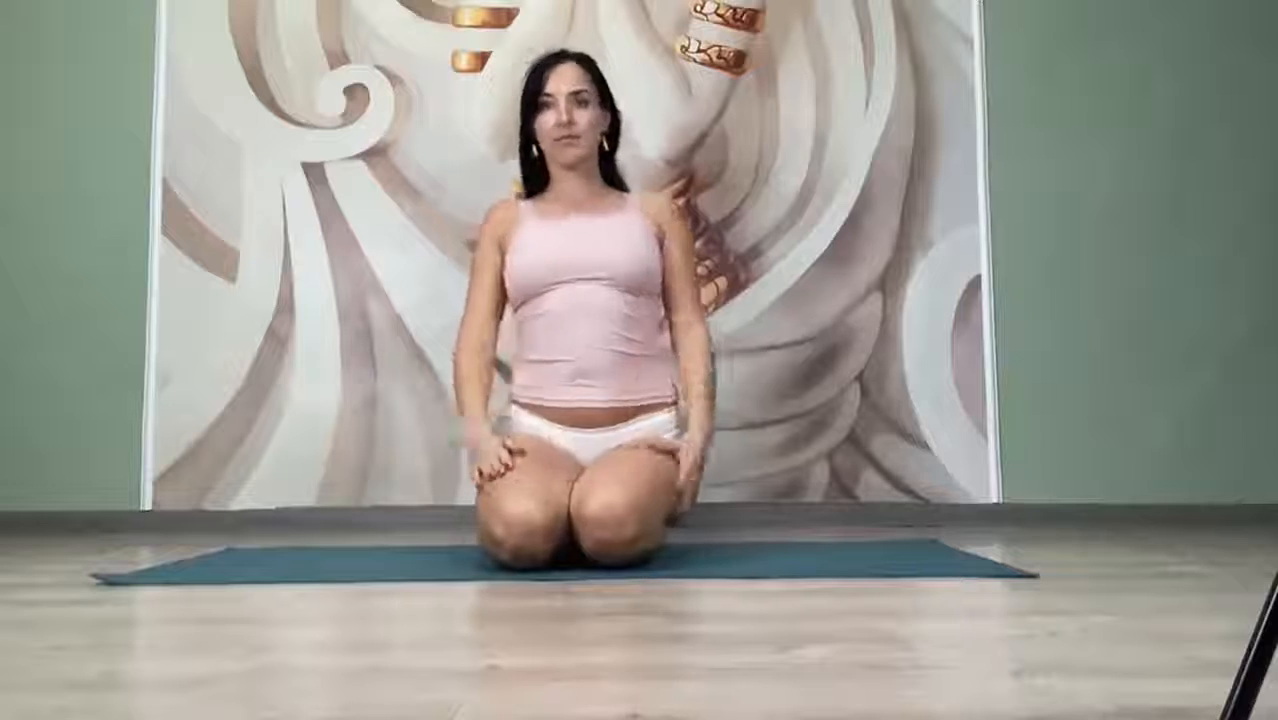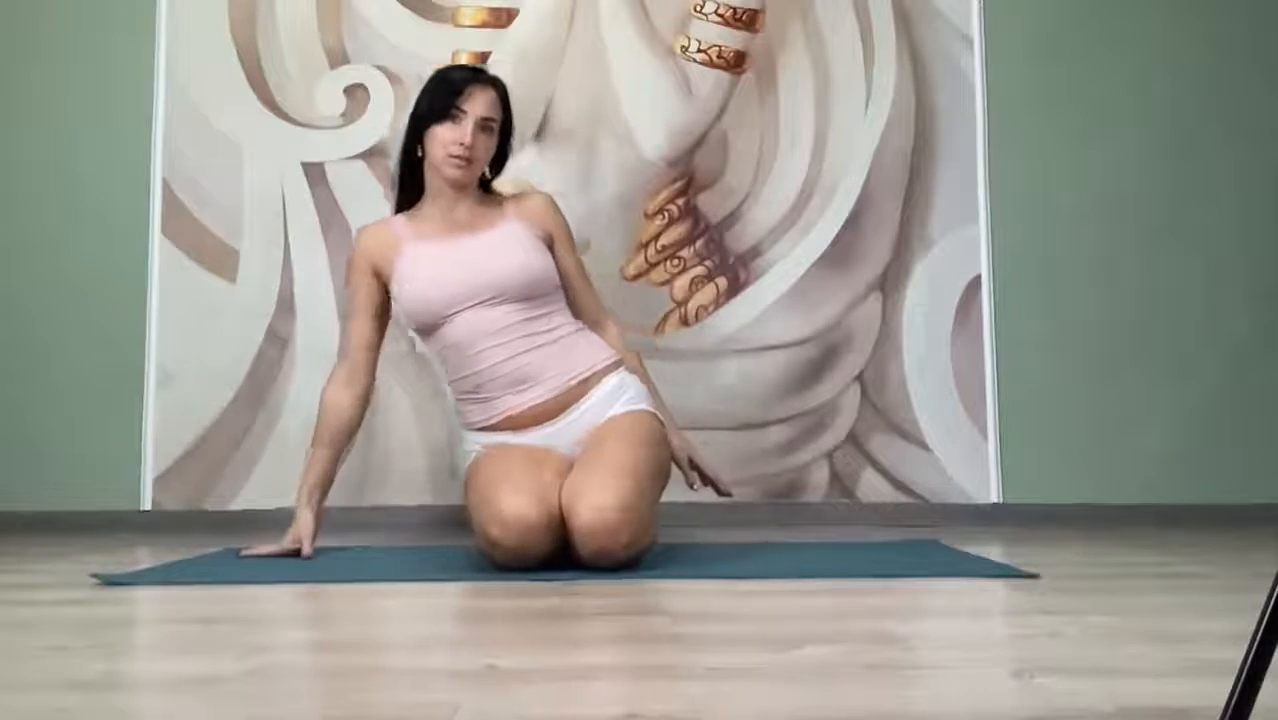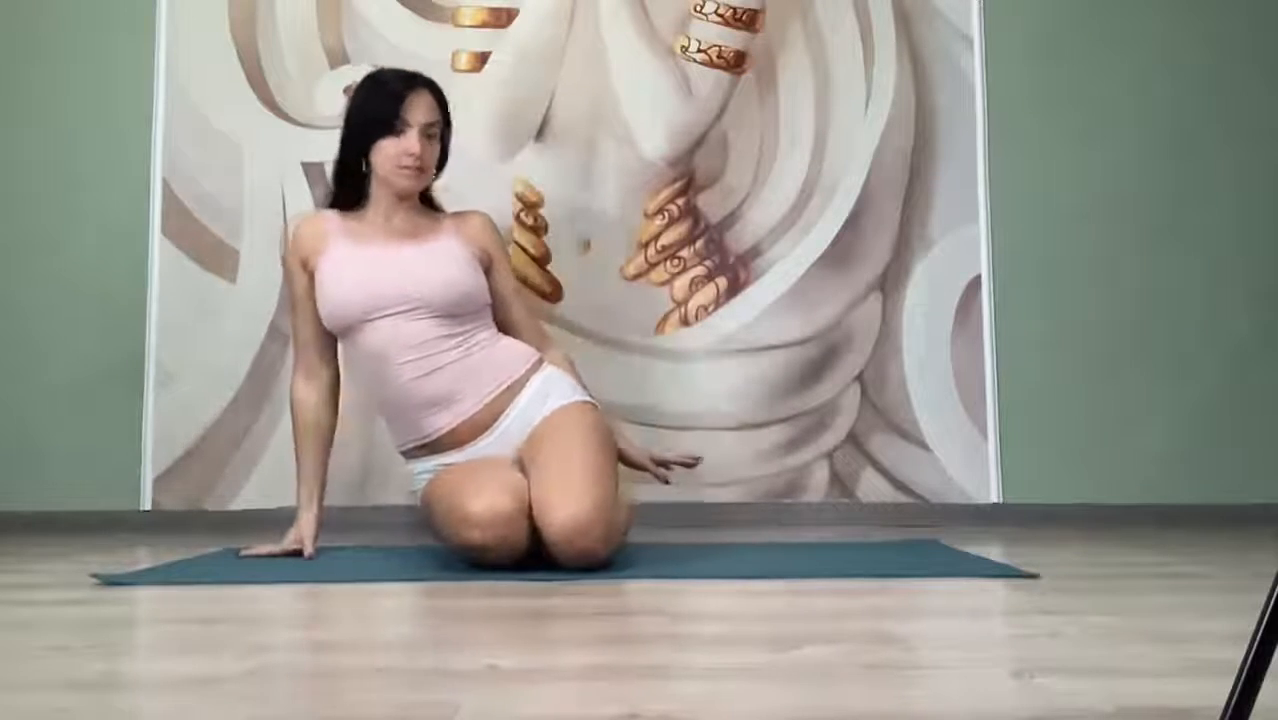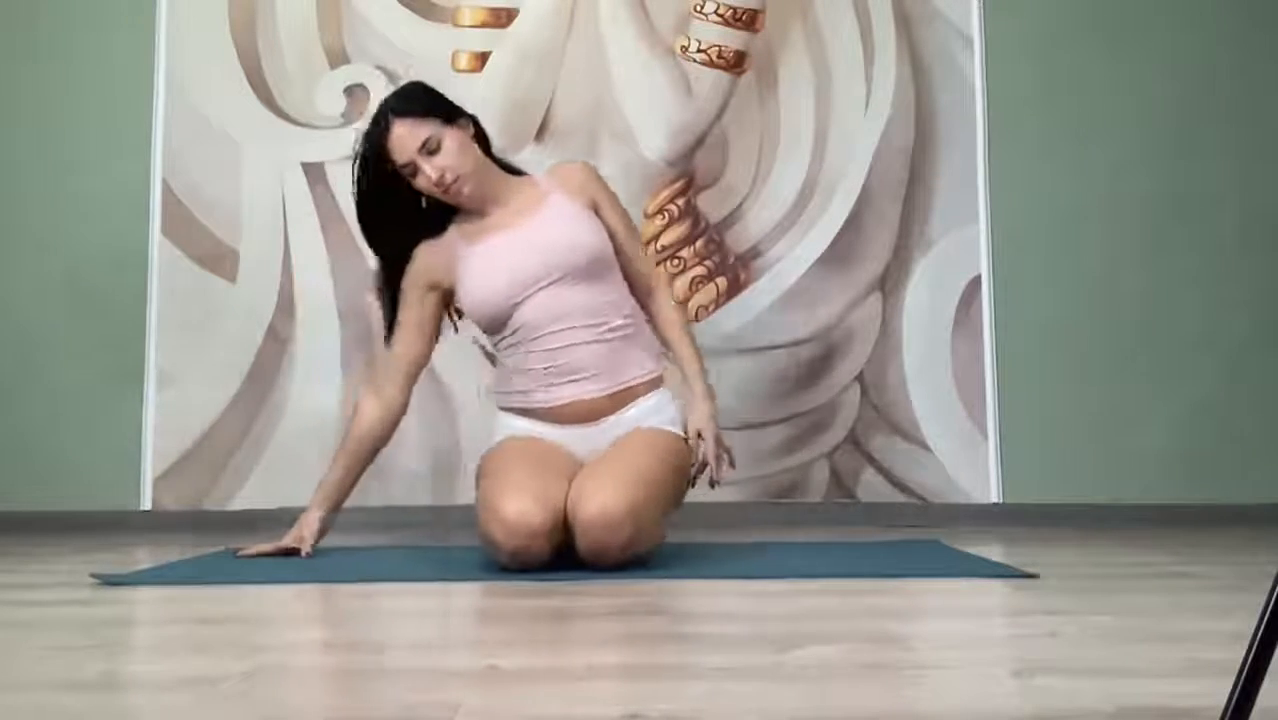
dt=1s
person 1, frame 1
left shoulder: (655, 212)
right shoulder: (506, 220)
left elbow: (689, 327)
right elbow: (475, 336)
left wrist: (698, 426)
right wrist: (478, 430)
left hip: (641, 428)
right hip: (536, 428)
left knee: (610, 525)
right knee: (517, 531)
left ankle: (645, 500)
right ankle: (567, 507)
person 1, frame 2
left shoulder: (534, 212)
right shoulder: (381, 244)
left elbow: (600, 323)
right elbow: (351, 379)
left wrist: (669, 426)
right wrist: (307, 505)
left hip: (605, 405)
right hip: (503, 441)
left knee: (604, 535)
right knee: (517, 534)
left ankle: (622, 499)
right ankle: (558, 503)
person 1, frame 3
left shoulder: (473, 231)
right shoulder: (312, 238)
left elbow: (541, 344)
right elbow: (313, 378)
left wrist: (616, 439)
right wrist: (308, 510)
left hip: (537, 406)
right hip: (447, 462)
left knee: (579, 537)
right knee: (492, 528)
left ankle: (608, 503)
right ankle: (530, 506)
person 1, frame 4
left shoulder: (573, 184)
right shoulder: (435, 260)
left elbow: (655, 292)
right elbow: (385, 392)
left wrist: (700, 394)
right wrist: (320, 510)
left hip: (640, 416)
right hip: (530, 432)
left knee: (605, 531)
right knee: (519, 535)
left ankle: (639, 505)
right ankle: (569, 503)
